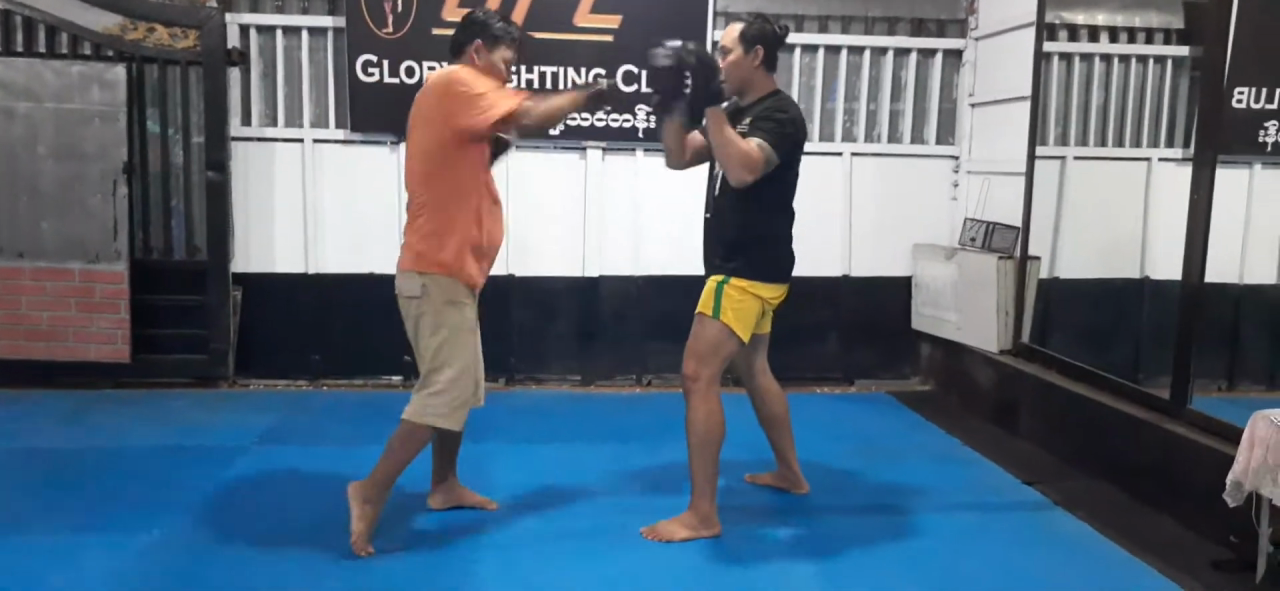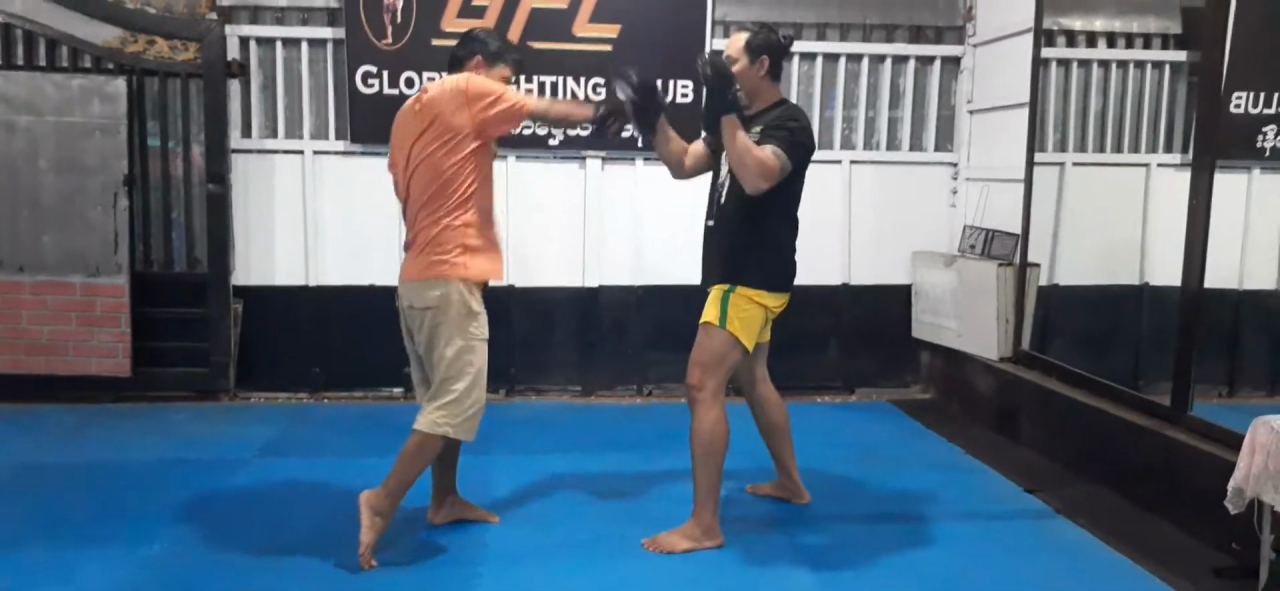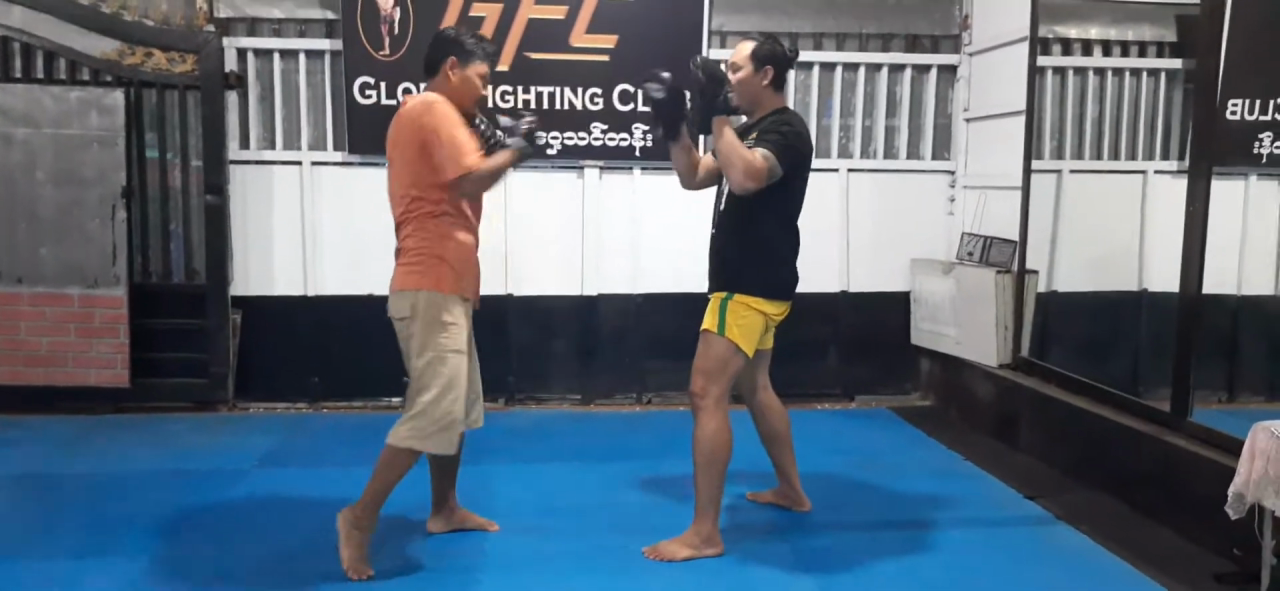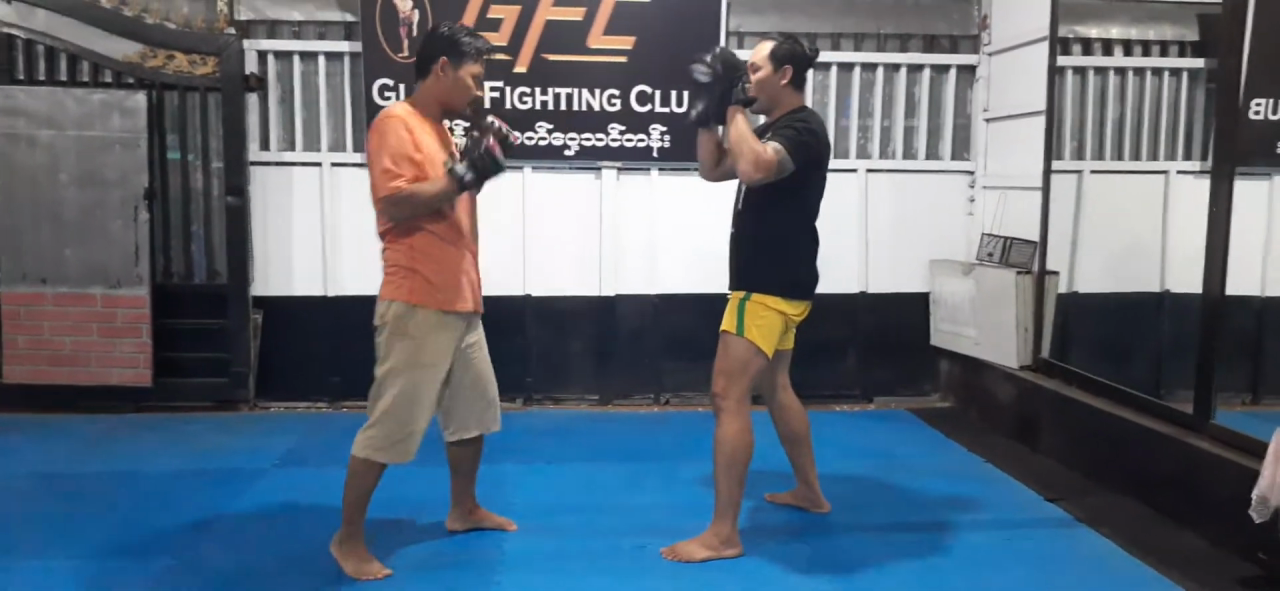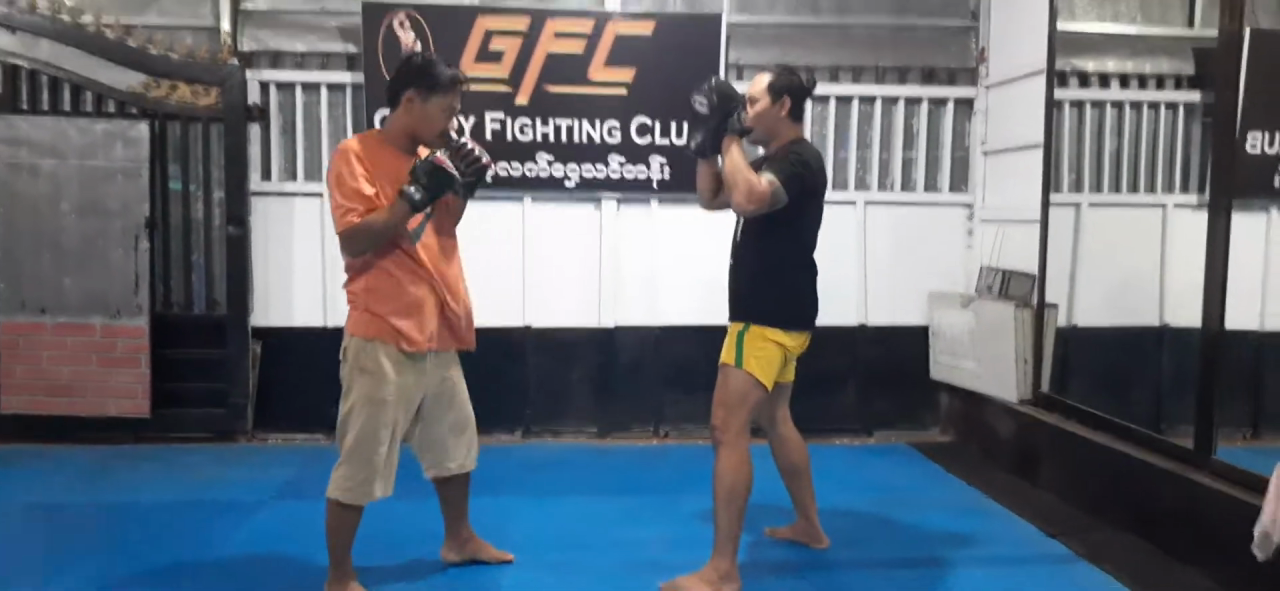
dt=0.2s
person 1, frame 1
left shoulder: (471, 96)
right shoulder: (453, 84)
right elbow: (532, 114)
left wrist: (488, 150)
right wrist: (591, 90)
left hip: (454, 268)
right hip: (436, 270)
left knee: (460, 384)
right knee: (447, 390)
left ankle: (445, 485)
right ankle: (372, 490)
person 1, frame 2
left shoulder: (410, 111)
right shoulder: (465, 92)
right elbow: (545, 110)
right wrist: (601, 111)
left hip: (422, 276)
right hip: (448, 277)
left knee: (450, 394)
right knee: (455, 400)
left ankle: (445, 499)
right ankle: (381, 500)
person 1, frame 3
left shoulder: (421, 115)
right shoulder: (432, 110)
right elbow: (470, 180)
left wrist: (504, 145)
right wrist: (515, 144)
left hip: (440, 287)
right hip: (433, 289)
left knee: (457, 404)
right knee: (434, 411)
left ankle: (445, 508)
right ankle: (360, 516)
person 1, frame 4
left shoulder: (436, 126)
right shoulder: (396, 122)
right elbow: (395, 206)
left wrist: (477, 165)
right wrist: (461, 173)
left hip: (457, 300)
right hip: (415, 303)
left knee: (475, 406)
right knee: (394, 420)
left ankle: (465, 508)
right ankle: (349, 535)
person 1, frame 5
left shoulder: (425, 158)
right shoulder: (354, 154)
right elbow: (355, 240)
left wrist: (459, 188)
right wrist: (416, 194)
left hip: (437, 336)
right hip: (381, 341)
left knee: (455, 444)
right knee: (362, 461)
left ankle: (459, 540)
person 2, frame 1
left shoulder: (780, 115)
right shoulder: (739, 113)
left elbow: (741, 172)
right elbow: (678, 158)
left wrist: (709, 105)
right wrist: (673, 100)
left hip: (749, 270)
right hip: (749, 266)
left knee: (698, 376)
right knee: (753, 369)
left ankle: (702, 513)
right ankle: (791, 473)
person 2, frame 2
left shoulder: (788, 123)
right shoulder: (739, 121)
left elbow: (756, 178)
right elbow: (684, 165)
left wrist: (725, 113)
right wrist: (653, 117)
left hip: (753, 278)
right hip: (740, 274)
left knee: (703, 386)
right knee: (753, 378)
left ankle: (704, 524)
right ankle: (790, 482)
person 2, frame 3
left shoulder: (786, 130)
right shoulder: (747, 128)
left elbow: (745, 179)
right elbow: (695, 177)
left wrist: (717, 115)
right wrist: (674, 123)
left hip: (753, 285)
right hip: (747, 281)
left knee: (706, 393)
right knee: (754, 385)
left ankle: (704, 532)
right ankle: (791, 490)
person 2, frame 4
left shoulder: (803, 128)
right shoulder: (772, 128)
left elbow: (753, 169)
right elbow: (714, 169)
left wrist: (732, 105)
right wrist: (708, 114)
left hip: (771, 285)
right hip: (771, 282)
left knee: (728, 395)
right knee: (774, 385)
left ankle: (723, 534)
right ankle: (810, 491)
person 2, frame 5
left shoulder: (799, 160)
right shoulder: (772, 160)
left elbow: (746, 200)
right elbow: (712, 197)
left wrist: (729, 135)
right wrist: (707, 140)
left hip: (770, 317)
right hip: (774, 314)
left knee: (728, 429)
right knee: (774, 419)
right ankle: (810, 526)
